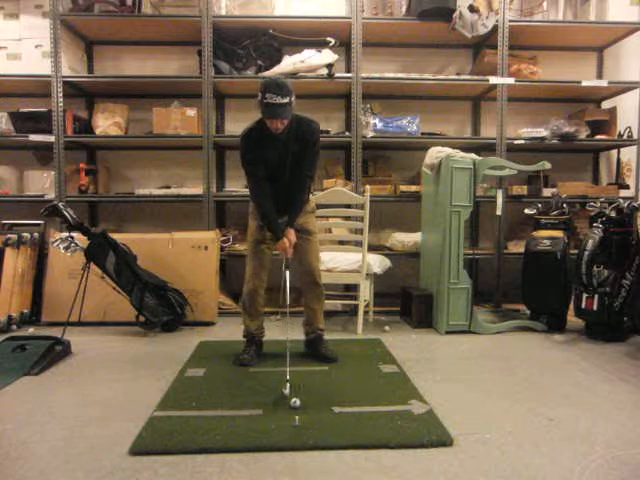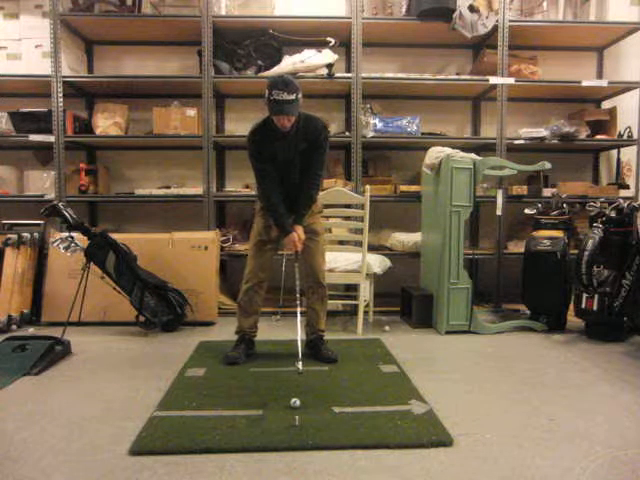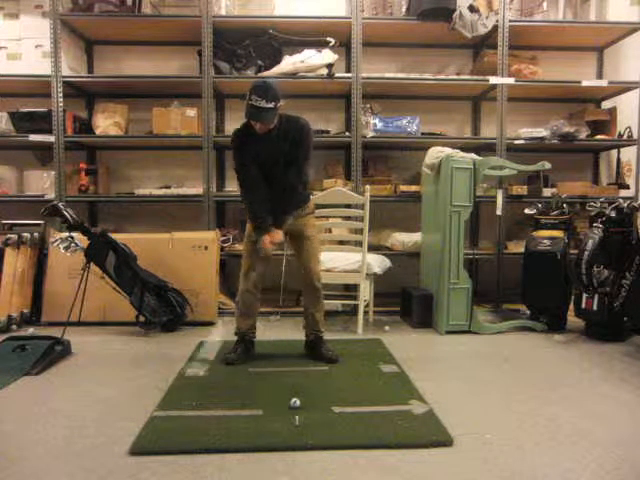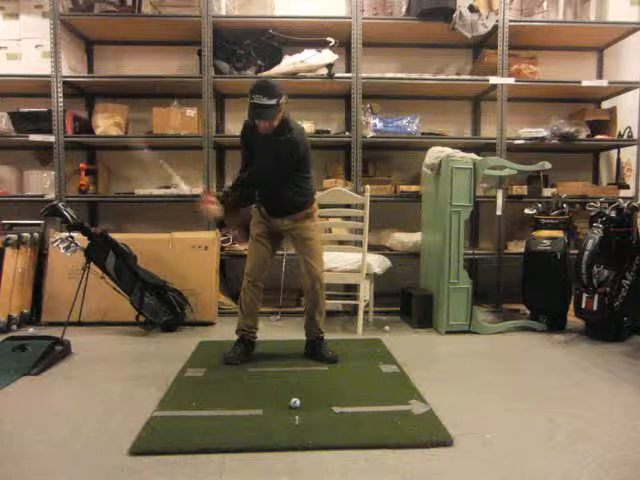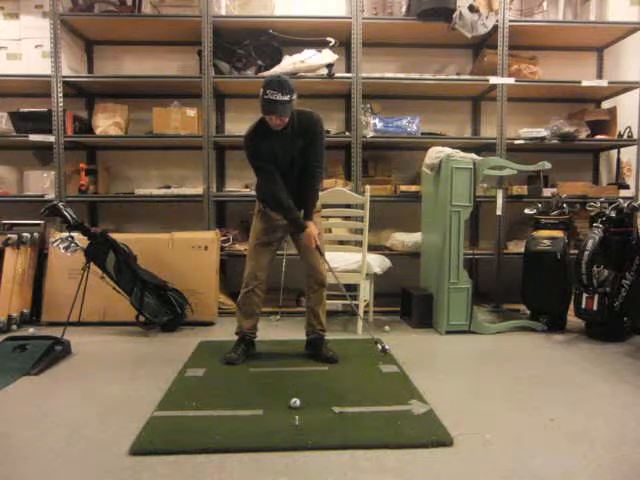
dt=1s
person 1, frame 1
left shoulder: (309, 131)
right shoulder: (250, 138)
left elbow: (304, 181)
right elbow: (258, 189)
left wrist: (291, 225)
right wrist: (277, 233)
left hip: (300, 208)
right hip: (263, 211)
left knee: (311, 274)
right knee: (254, 275)
left ankle: (314, 337)
right ankle: (253, 340)
person 1, frame 2
left shoulder: (317, 129)
right shoulder: (258, 135)
left elbow: (313, 179)
right elbow: (267, 186)
left wrist: (299, 222)
right wrist: (285, 228)
left hip: (307, 208)
right hip: (270, 209)
left knee: (316, 275)
right knee: (255, 273)
left ankle: (315, 338)
right ankle: (245, 337)
person 1, frame 3
left shoulder: (299, 130)
right shoulder: (241, 137)
left elbow: (294, 181)
right elbow: (249, 187)
left wrist: (280, 226)
right wrist: (262, 230)
left hip: (297, 211)
right hip: (261, 212)
left knee: (311, 276)
right knee: (249, 275)
left ankle: (314, 339)
right ankle: (245, 339)
person 1, frame 4
left shoulder: (293, 140)
right shoulder: (251, 130)
left elbow: (258, 181)
right elbow: (248, 174)
left wrist: (225, 206)
right wrist: (224, 199)
left hip: (300, 214)
right hip: (266, 213)
left knee: (313, 277)
right knee: (253, 276)
left ankle: (315, 340)
right ankle: (246, 339)
person 1, frame 5
left shoulder: (312, 123)
right shoulder: (254, 138)
left elbow: (314, 172)
right elbow: (272, 186)
left wrist: (309, 218)
right wrist: (299, 226)
left hip: (306, 208)
right hip: (271, 211)
left knee: (317, 274)
right knee: (254, 276)
left ankle: (316, 339)
right ankle: (246, 339)
